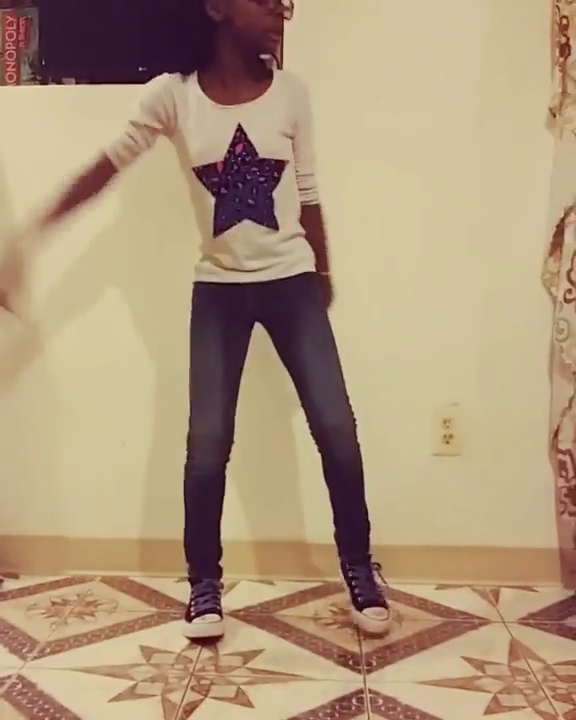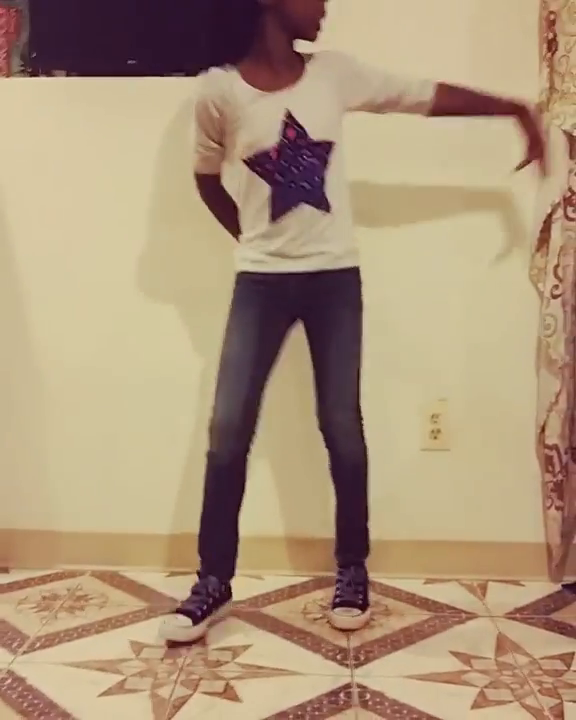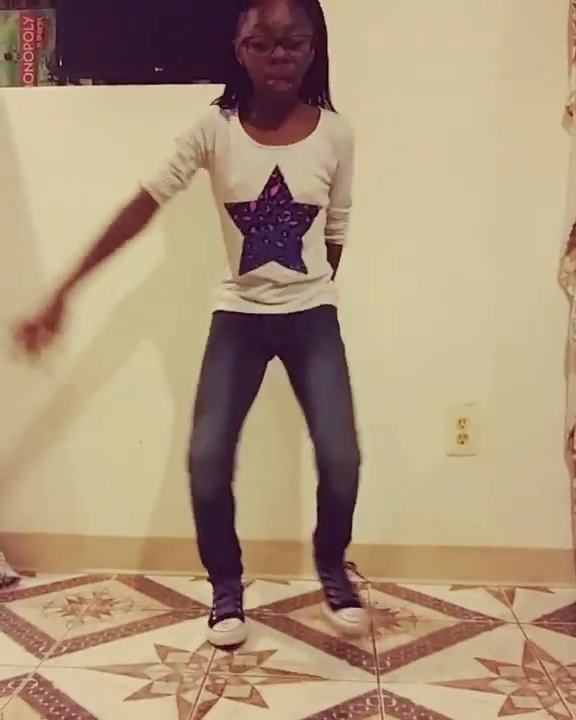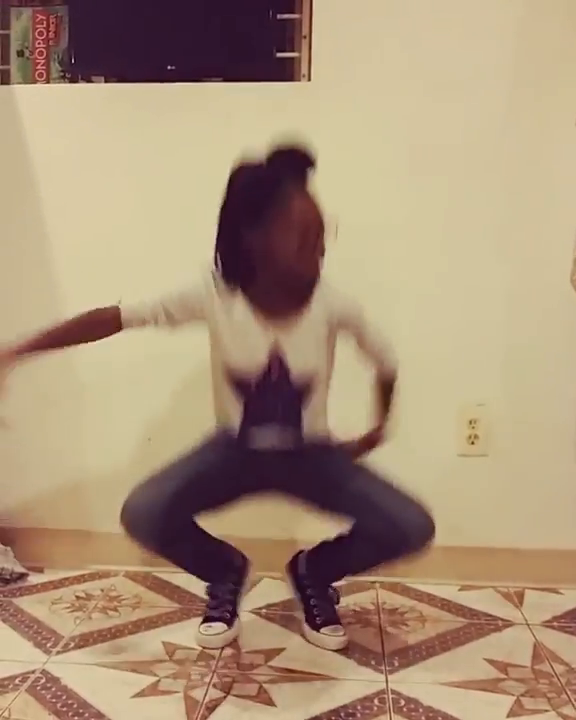
dt=0.5s
person 1, frame 1
left shoulder: (291, 95)
right shoulder: (173, 94)
left elbow: (306, 195)
right elbow: (104, 168)
left wrist: (322, 276)
left hip: (286, 285)
right hip: (213, 287)
left knee: (337, 428)
right knee: (208, 441)
left ankle: (358, 565)
right ankle: (205, 581)
person 1, frame 2
left shoulder: (336, 73)
right shoulder: (219, 89)
left elbow: (432, 96)
right elbow: (207, 179)
left wrist: (519, 109)
left hip: (335, 277)
right hip: (260, 281)
left knee: (343, 430)
right knee: (228, 428)
left ankle: (352, 567)
right ankle: (214, 578)
person 1, frame 3
left shoulder: (334, 134)
right shoulder: (213, 132)
left elbow: (335, 236)
right elbow: (139, 208)
right wrist: (62, 295)
left hip: (311, 316)
right hip: (237, 318)
left knee: (337, 454)
right knee: (207, 458)
left ankle: (332, 564)
right ankle: (226, 583)
person 1, frame 4
left shoulder: (334, 308)
right shoulder: (212, 300)
left elbow: (384, 365)
right elbow: (110, 316)
left wrist: (379, 423)
left hip: (311, 454)
right hip: (235, 451)
left knee: (413, 529)
right knee: (143, 516)
left ankle: (316, 568)
right ankle: (223, 569)
